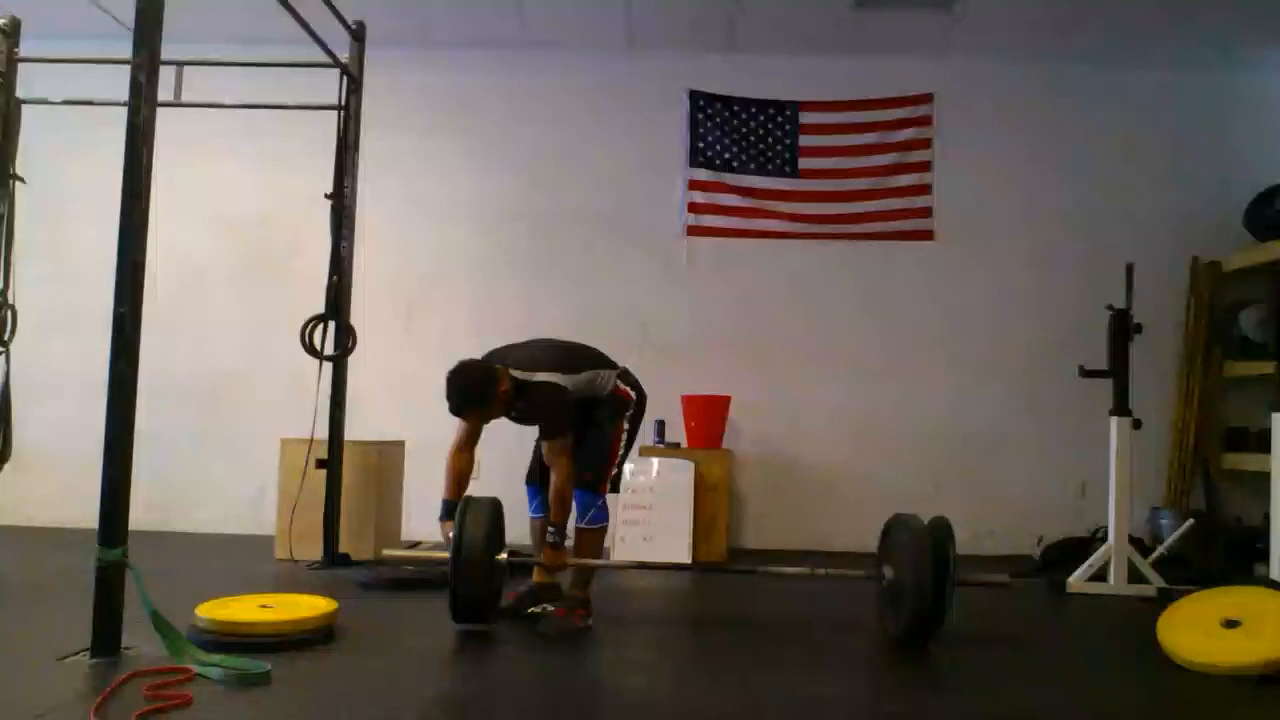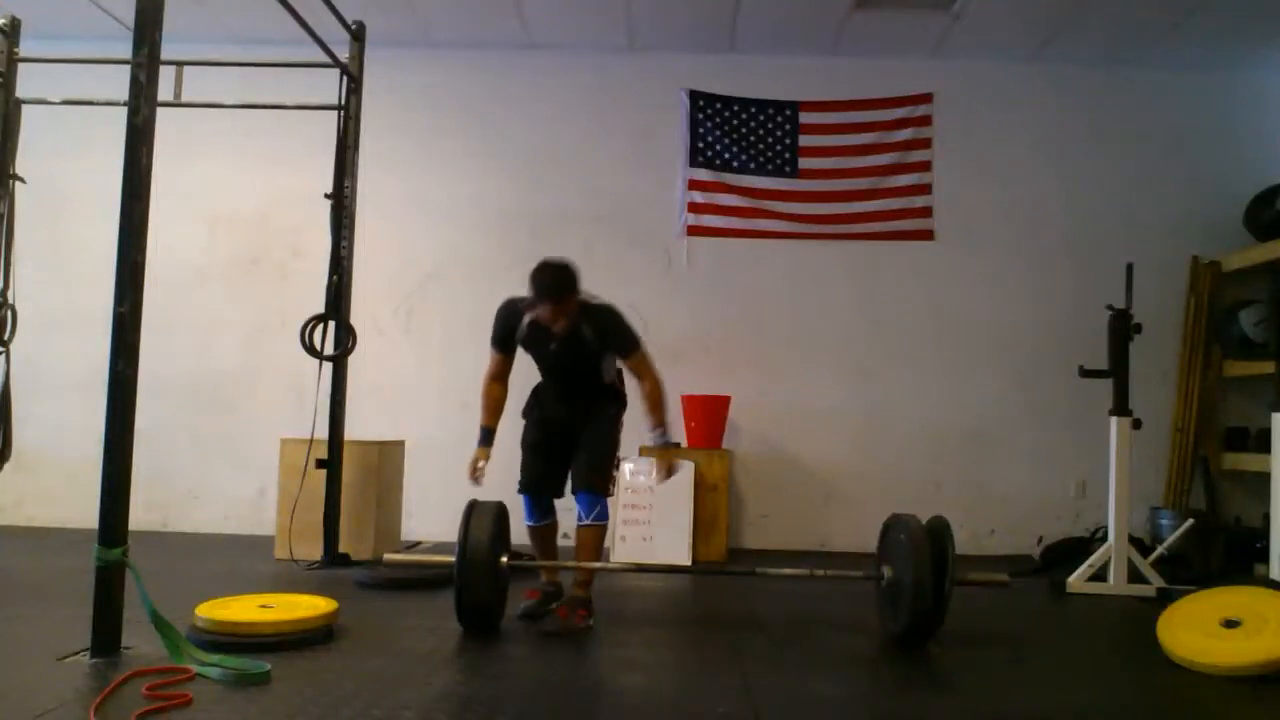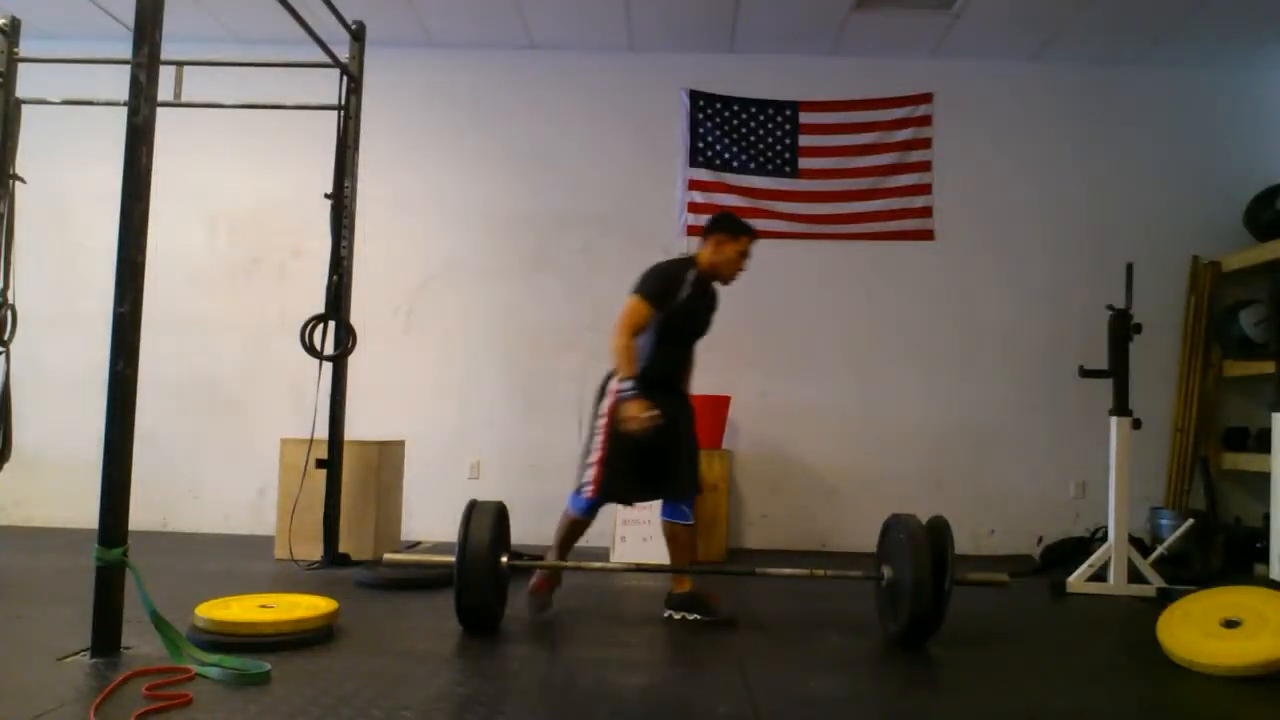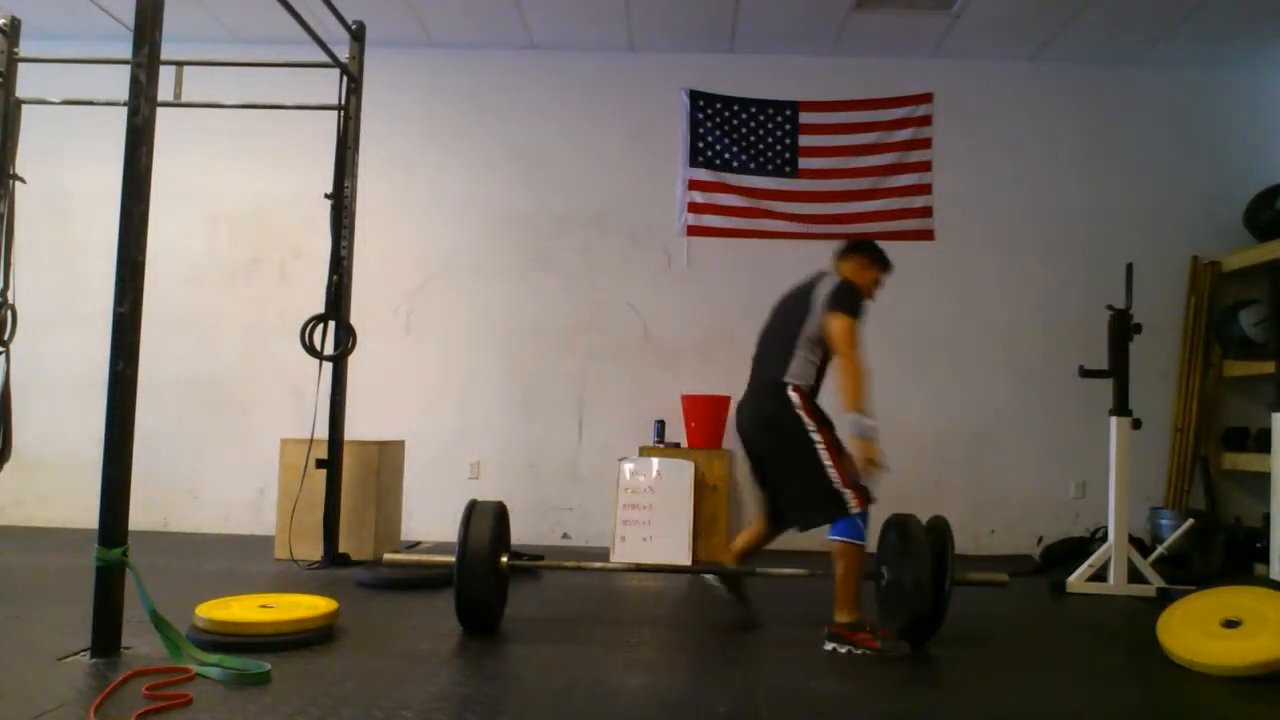
dt=0.7s
person 1, frame 1
left shoulder: (545, 392)
right shoulder: (481, 379)
left elbow: (560, 469)
right elbow: (461, 448)
left wrist: (555, 540)
right wrist: (448, 514)
left hip: (614, 399)
right hip: (577, 400)
left knee: (587, 487)
right knee: (537, 484)
left ankle: (578, 599)
right ankle: (544, 586)
person 1, frame 2
left shoulder: (602, 317)
right shoulder: (512, 316)
left elbow: (647, 376)
right elbow: (496, 379)
left wrist: (661, 440)
right wrist: (485, 441)
left hip: (599, 402)
right hip: (549, 401)
left knee: (589, 491)
right knee: (534, 493)
left ankle: (579, 597)
right ankle: (550, 585)
person 1, frame 3
left shoulder: (707, 295)
right shoulder: (668, 276)
right elbow: (623, 333)
left wrist: (681, 401)
right wrist: (629, 396)
left hip: (665, 400)
right hip: (632, 394)
left knee: (680, 493)
right knee: (597, 489)
left ankle: (682, 592)
right ankle: (551, 568)
person 1, frame 4
left shoulder: (806, 293)
right shoulder: (840, 289)
right elbow: (848, 357)
right wrist: (862, 430)
left hip: (755, 407)
right hip: (785, 405)
left knee: (786, 503)
right knee: (850, 502)
left ankle: (729, 567)
right ankle: (846, 625)
